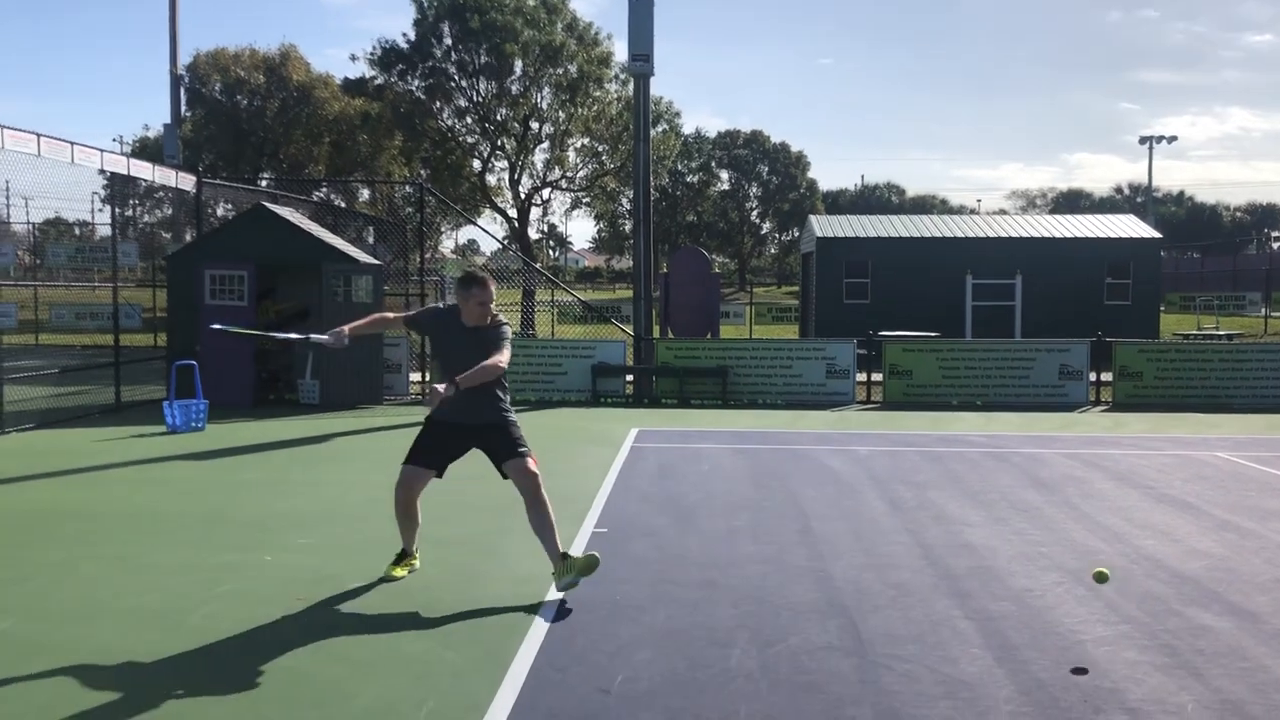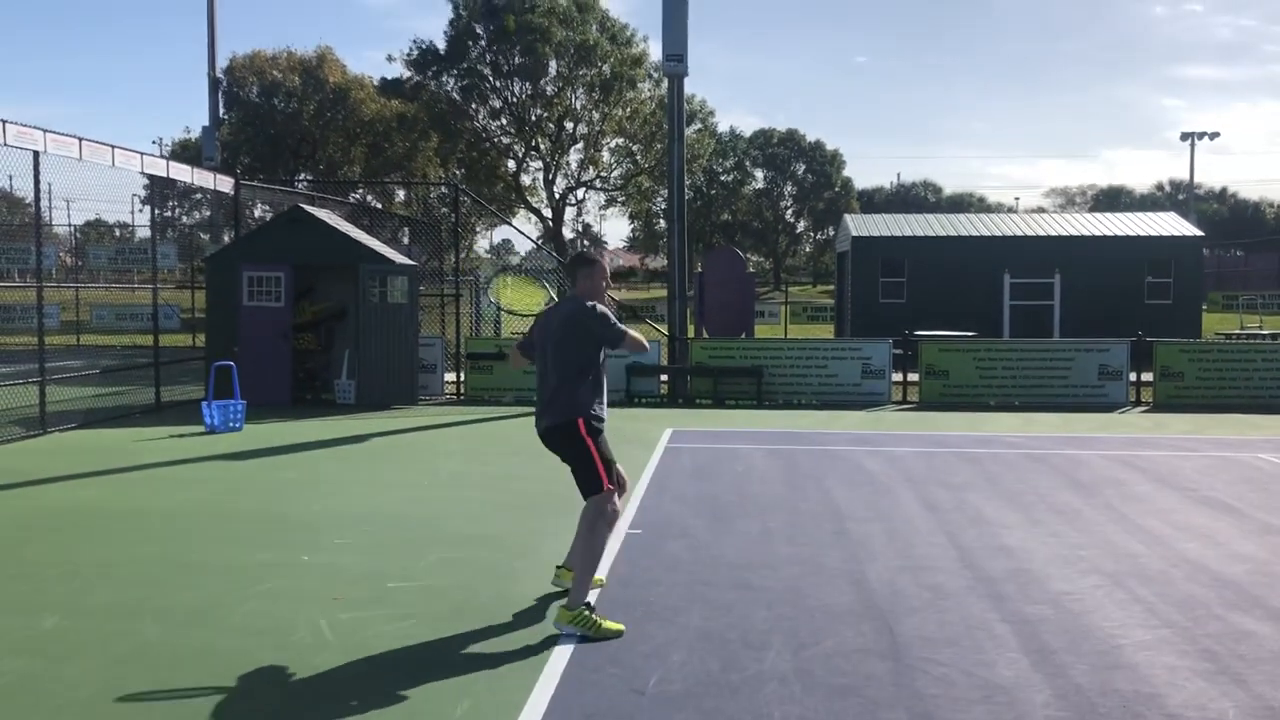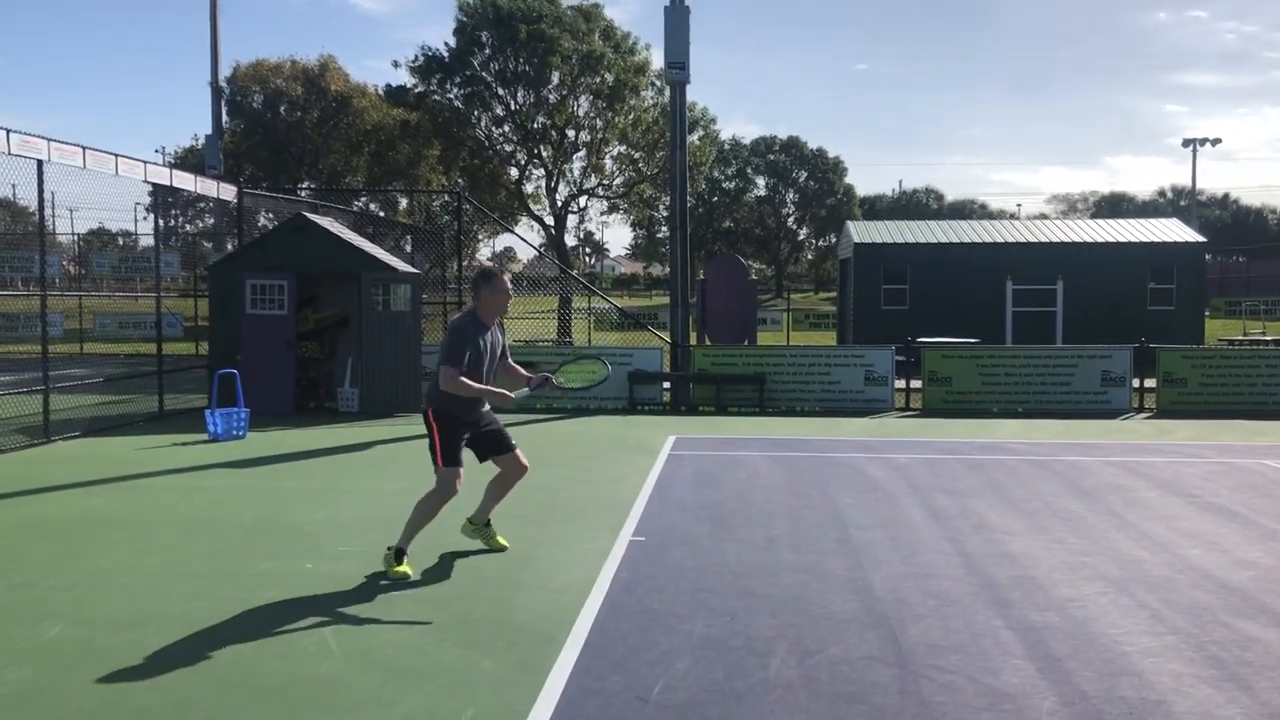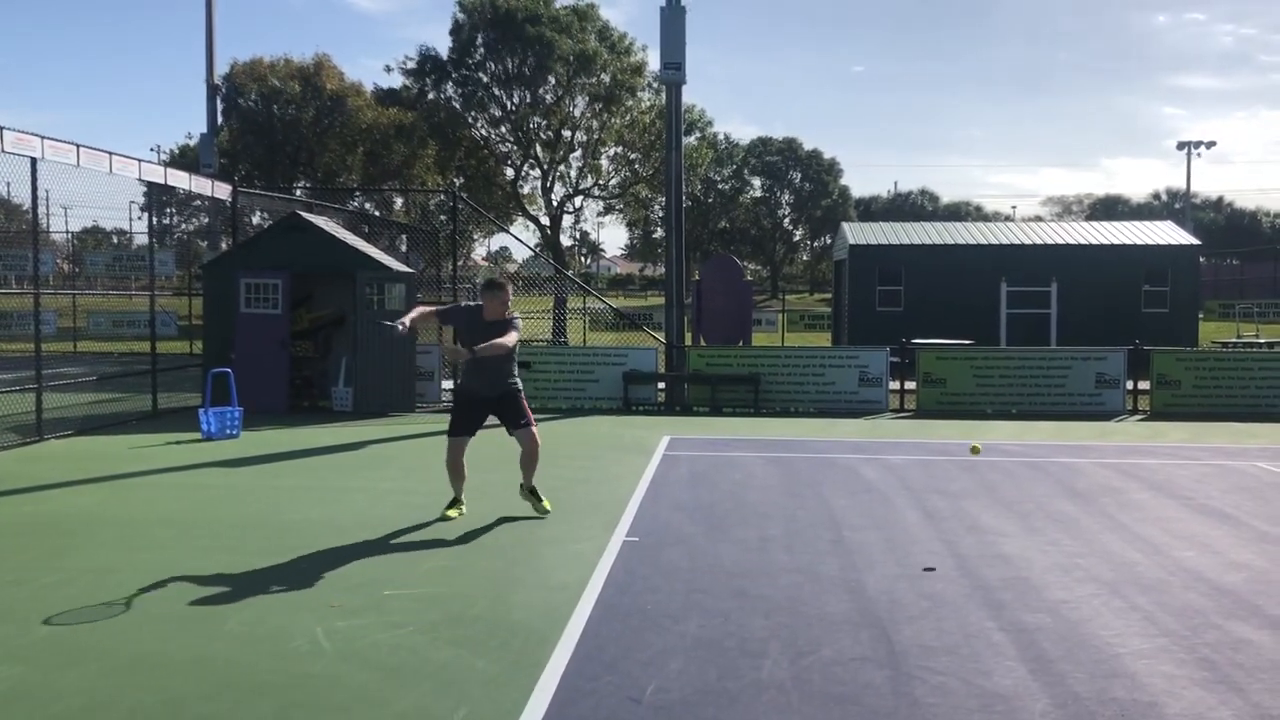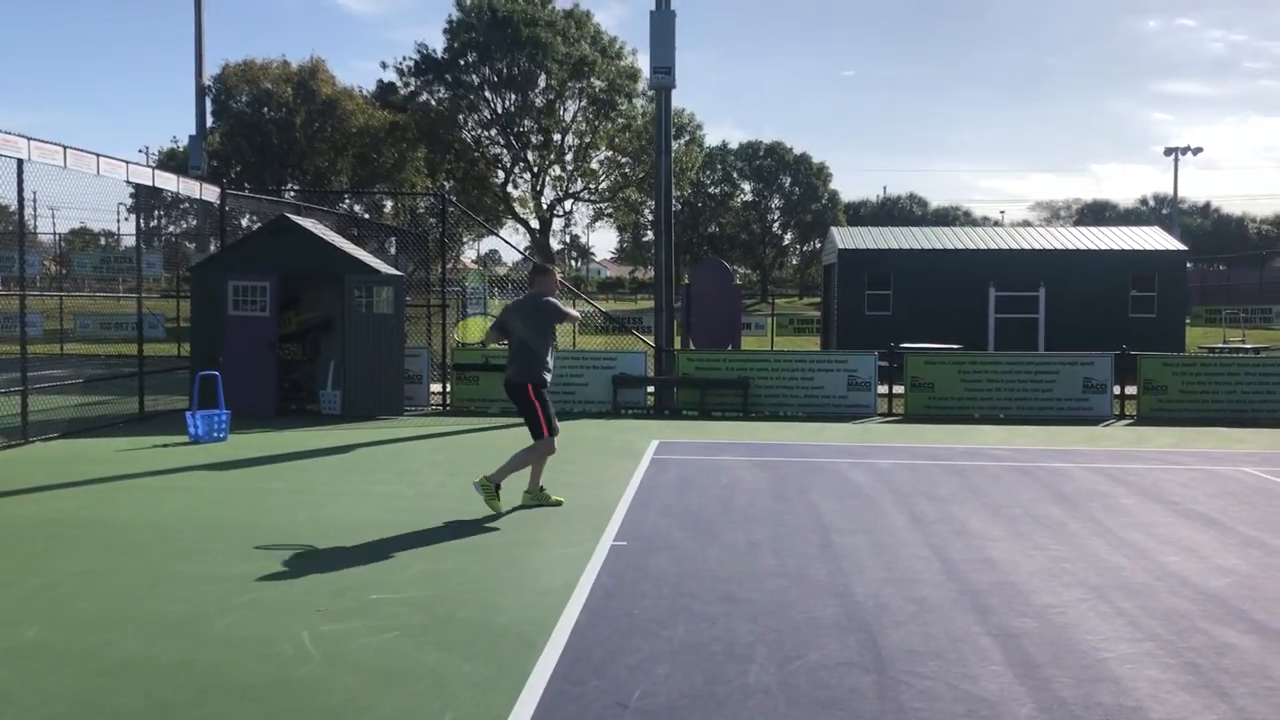
dt=1s
person 1, frame 1
left shoulder: (498, 329)
right shoulder: (439, 318)
left elbow: (498, 363)
right elbow: (392, 319)
left wrist: (452, 385)
right wrist: (348, 329)
left hip: (493, 417)
right hip: (448, 419)
left knee: (530, 478)
right knee: (406, 487)
left ankle: (561, 565)
right ankle: (408, 554)
person 1, frame 2
left shoulder: (548, 317)
right shoulder: (590, 313)
left elbow: (516, 358)
right elbow: (639, 344)
right wrist: (616, 335)
left hip: (554, 423)
right hip: (575, 423)
left knee: (618, 484)
right knee: (601, 510)
left ankle: (572, 568)
right ankle: (574, 609)
person 1, frame 3
left shoulder: (497, 327)
right shoulder: (463, 329)
left elbow: (505, 364)
right elbow: (447, 381)
left wrist: (531, 379)
right wrist: (492, 393)
left hip: (478, 413)
right hip: (446, 414)
left knee: (517, 467)
right knee: (448, 486)
left ankle: (477, 522)
right ankle: (398, 551)
person 1, frame 4
left shoulder: (512, 322)
right shoulder: (464, 313)
left elbow: (506, 344)
right elbow: (426, 311)
left wrist: (470, 353)
right wrist: (407, 320)
left hip: (507, 390)
right hip: (470, 392)
left knee: (531, 441)
right knee: (455, 448)
left ankle: (528, 488)
right ankle: (458, 499)
person 1, frame 5
left shoulder: (513, 308)
right shoulder: (546, 304)
left elbow: (491, 336)
right elbow: (574, 316)
right wrist: (561, 310)
left hip: (519, 380)
right hip: (528, 383)
left knee: (548, 435)
right knee: (546, 444)
left ankle: (534, 491)
right ankle: (491, 481)
